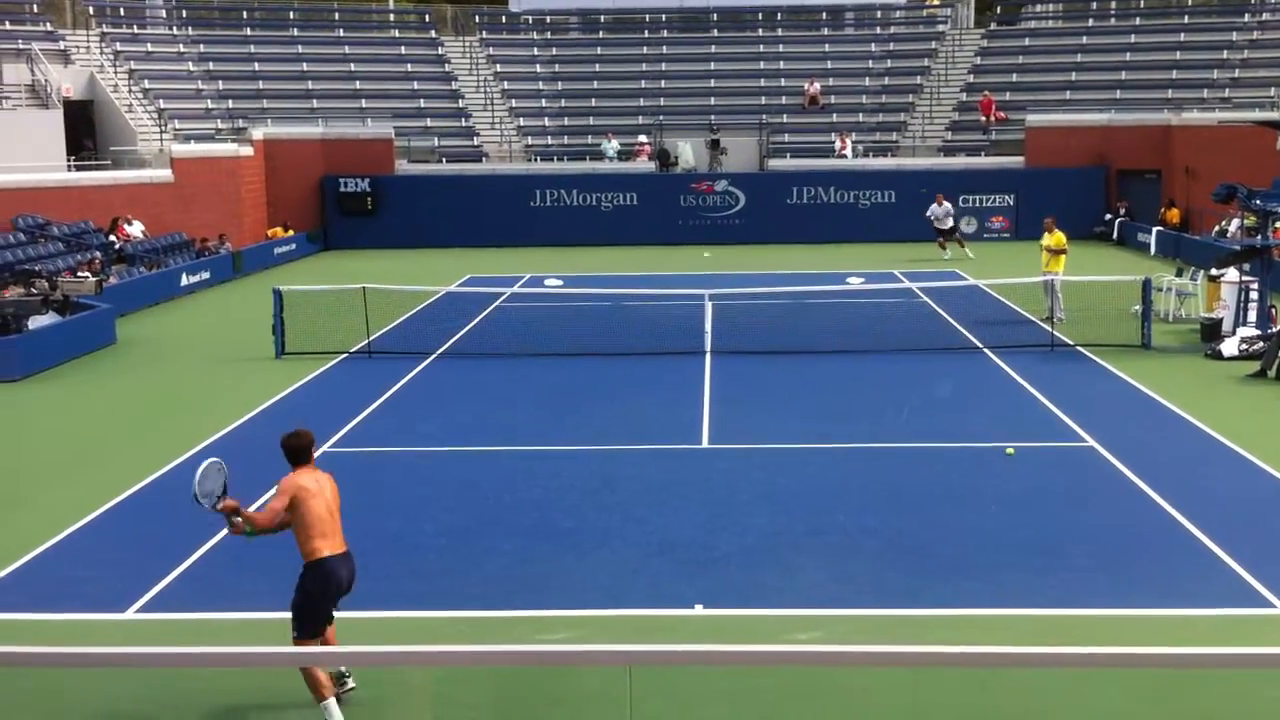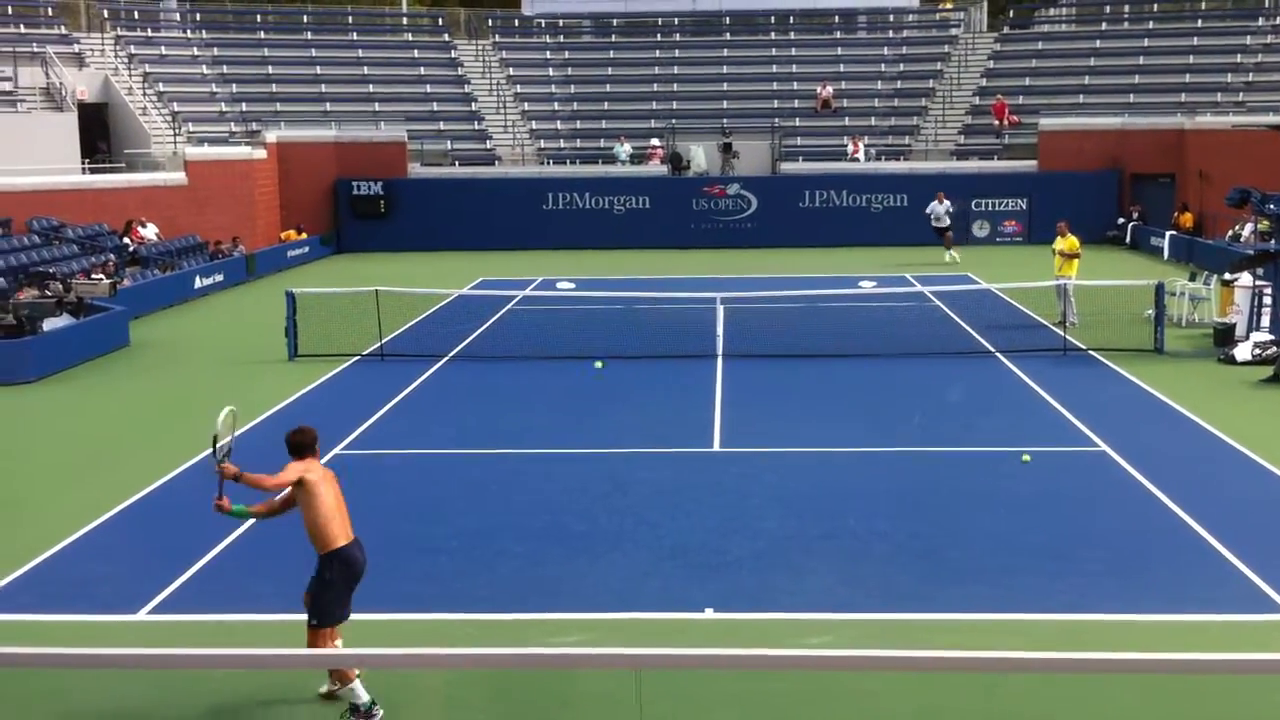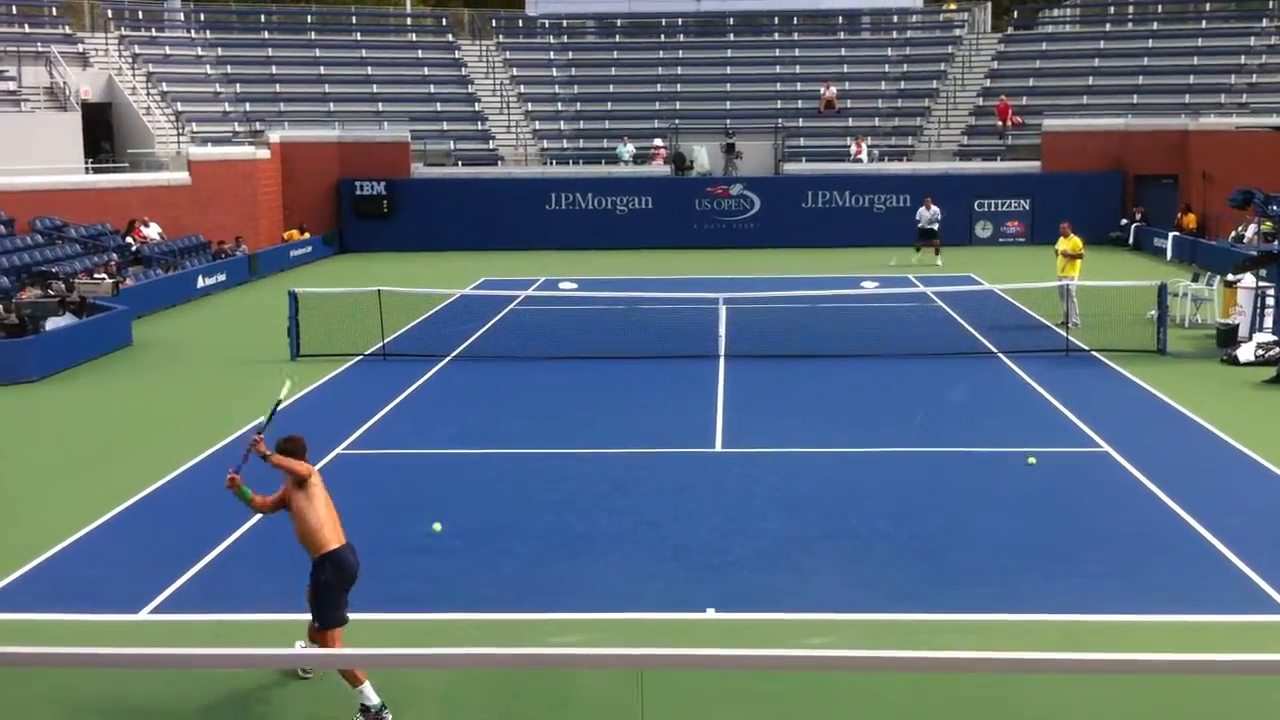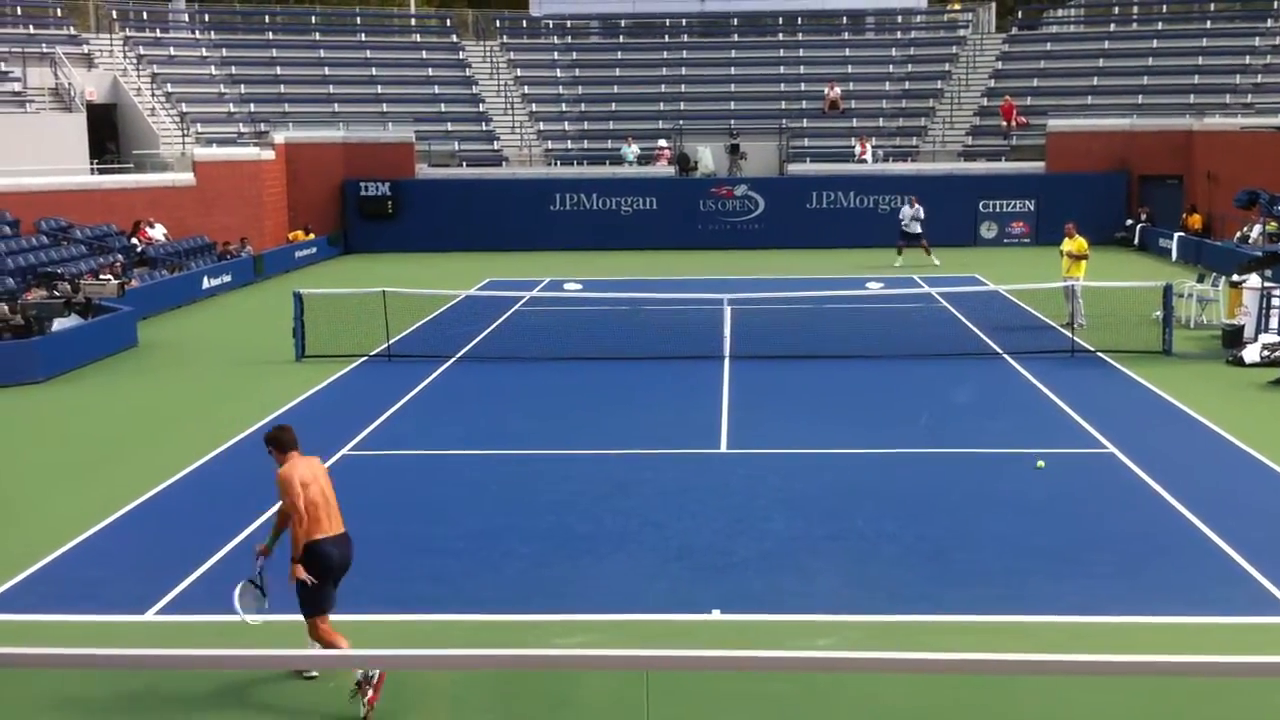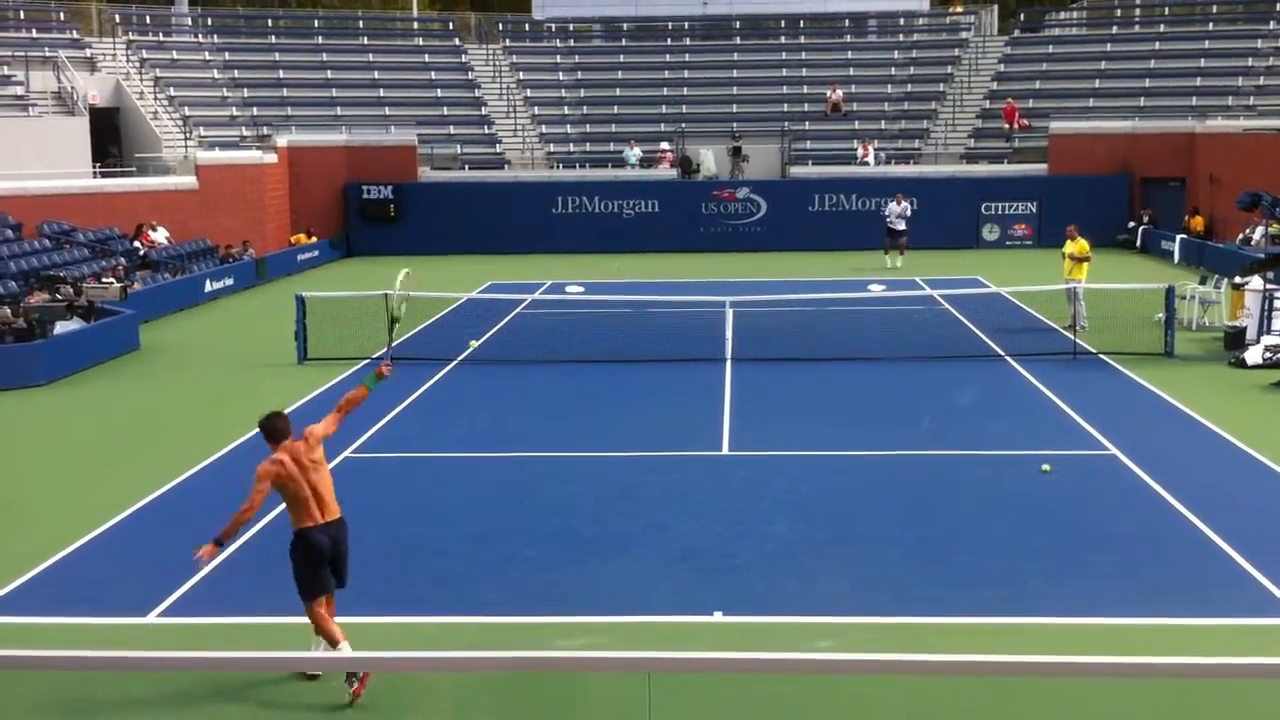
dt=0.2s
person 1, frame 1
left shoulder: (292, 483)
right shoulder: (327, 480)
left elbow: (263, 522)
left wrist: (236, 510)
right wrist: (247, 528)
left hip: (322, 570)
right hip: (345, 564)
left knee: (304, 650)
right knee: (317, 622)
right ankle: (341, 678)
person 1, frame 2
left shoulder: (303, 469)
right shoulder: (323, 474)
left elbow: (269, 484)
right elbow: (268, 509)
left wrist: (237, 475)
right wrist: (234, 510)
left hip: (338, 559)
right hip: (350, 552)
left knee: (319, 641)
right knee: (312, 600)
right ankle: (343, 678)
person 1, frame 3
left shoulder: (305, 473)
right shoulder: (291, 487)
left elbow: (298, 469)
right elbow: (263, 504)
left wrist: (266, 455)
right wrist: (240, 489)
left hip: (333, 562)
right hip: (339, 557)
left knee: (329, 642)
right knee: (316, 602)
person 1, frame 4
left shoulder: (285, 474)
right shoulder: (314, 464)
left elbow: (298, 518)
left wrist: (295, 560)
right wrist: (269, 544)
left hip: (318, 551)
right hip: (343, 543)
left knee: (319, 626)
right knee: (319, 608)
left ankle: (367, 674)
person 1, frame 5
left shoulder: (269, 468)
right shoulder: (311, 440)
left elbow: (249, 511)
right elbow: (342, 408)
left wrist: (218, 542)
right wrist: (375, 378)
left hip: (309, 539)
right hip: (337, 531)
left knee: (317, 610)
right knee: (326, 600)
left ankle: (353, 667)
right ankle: (316, 658)
